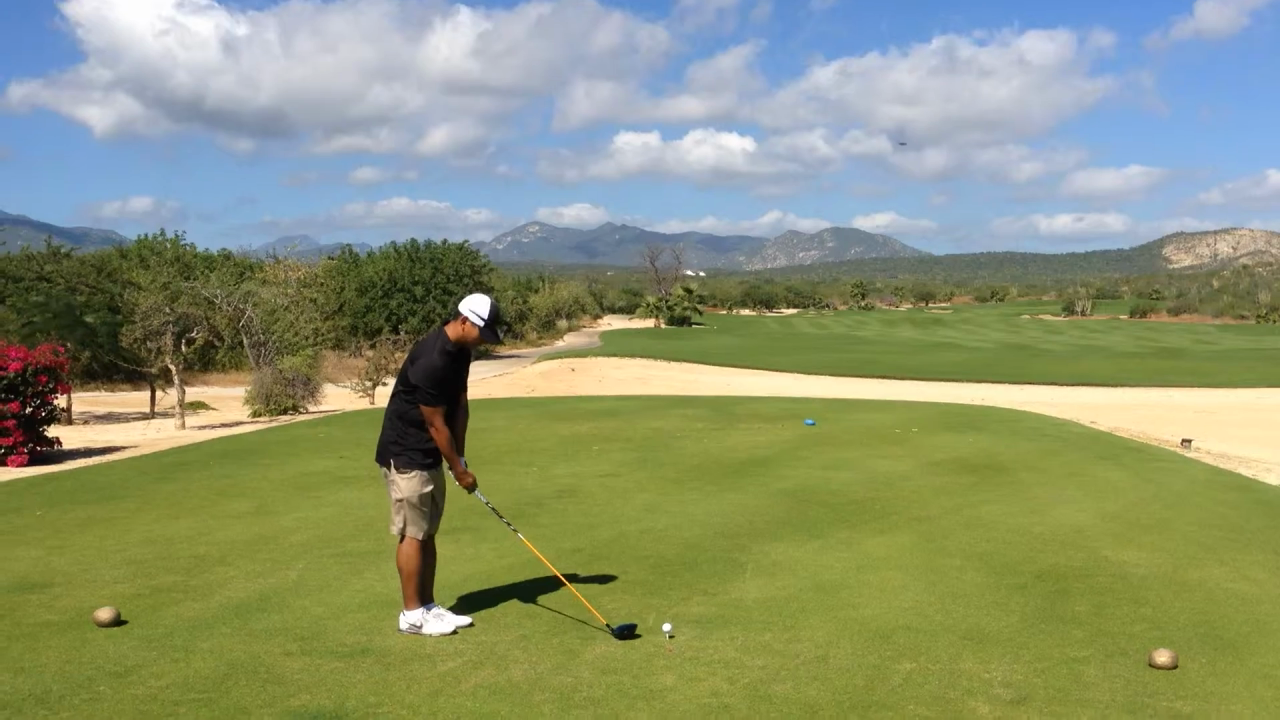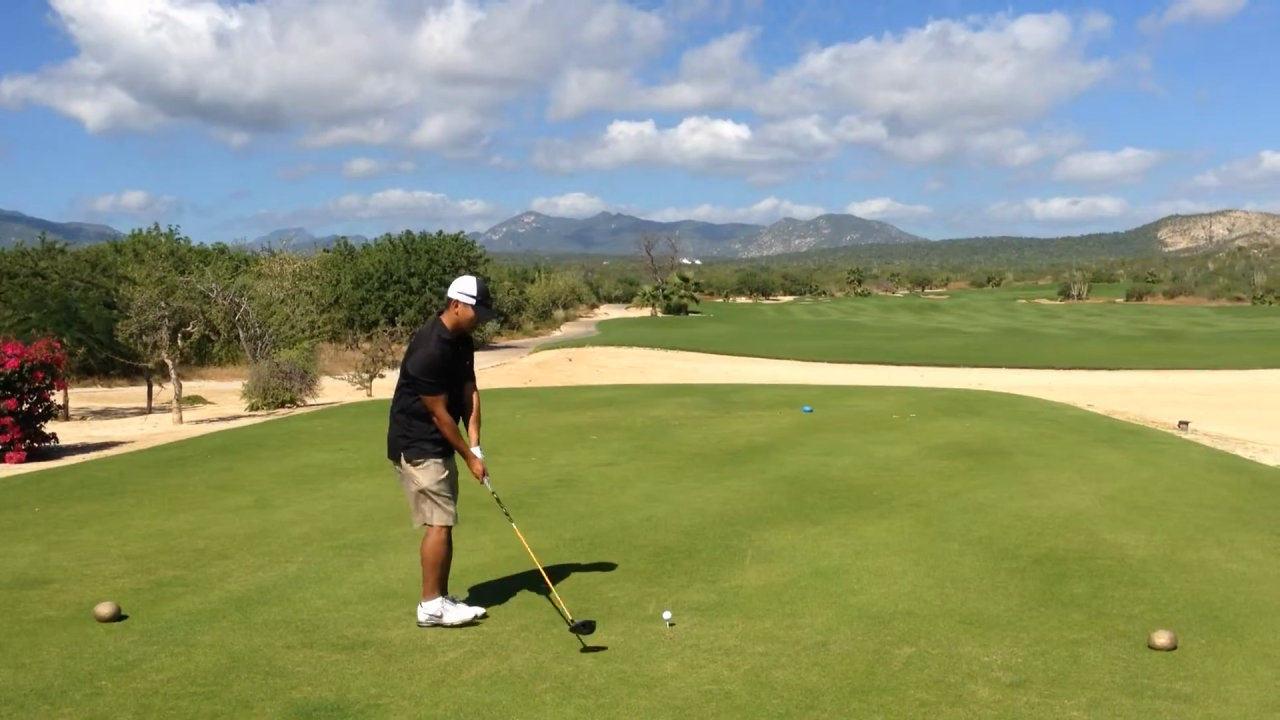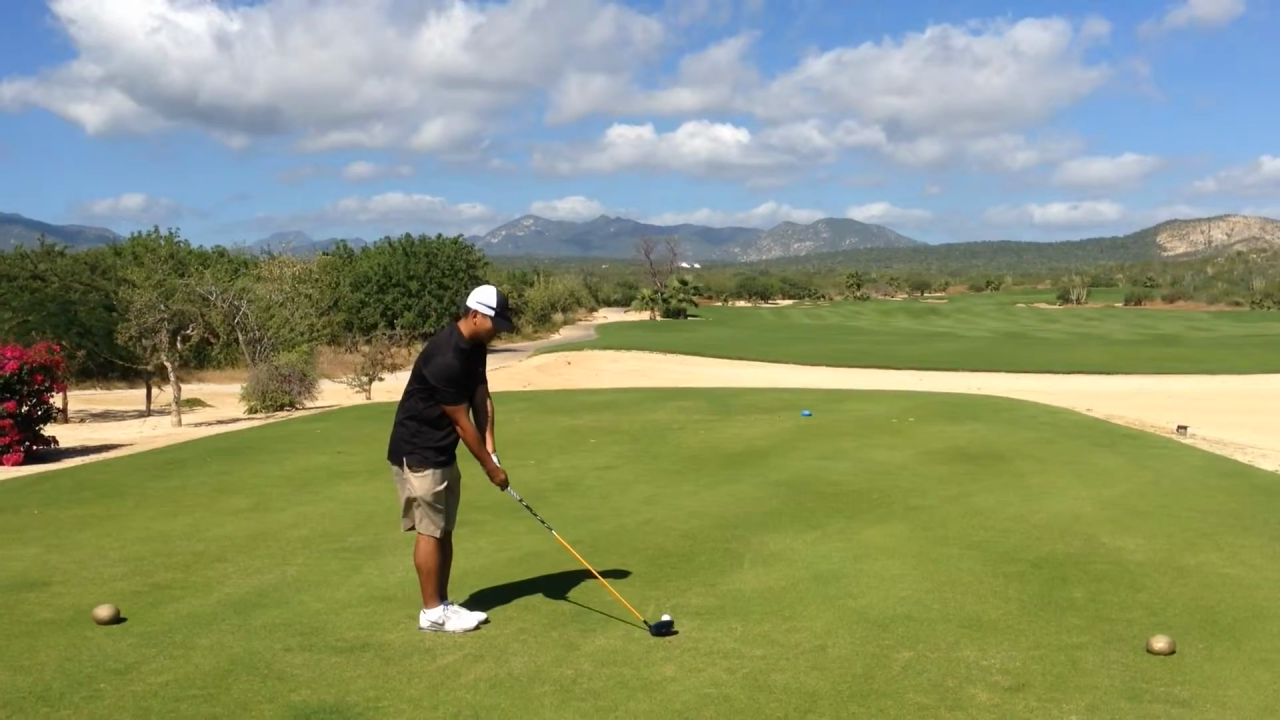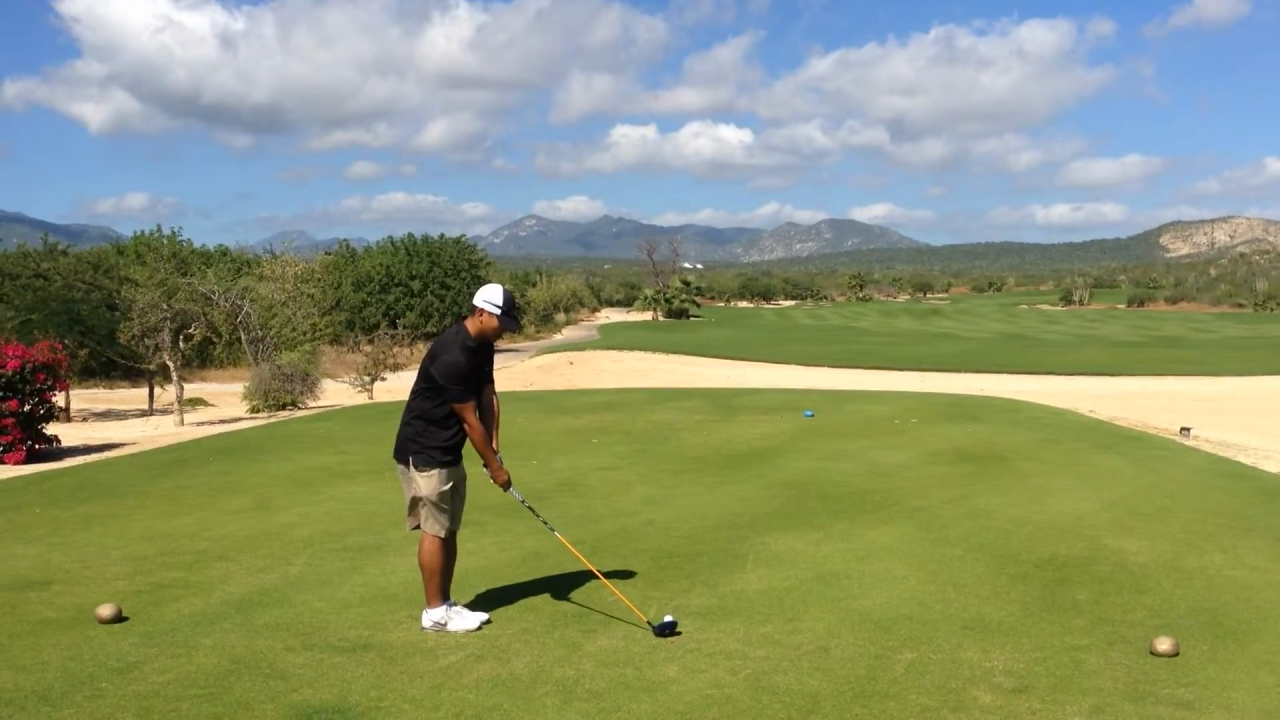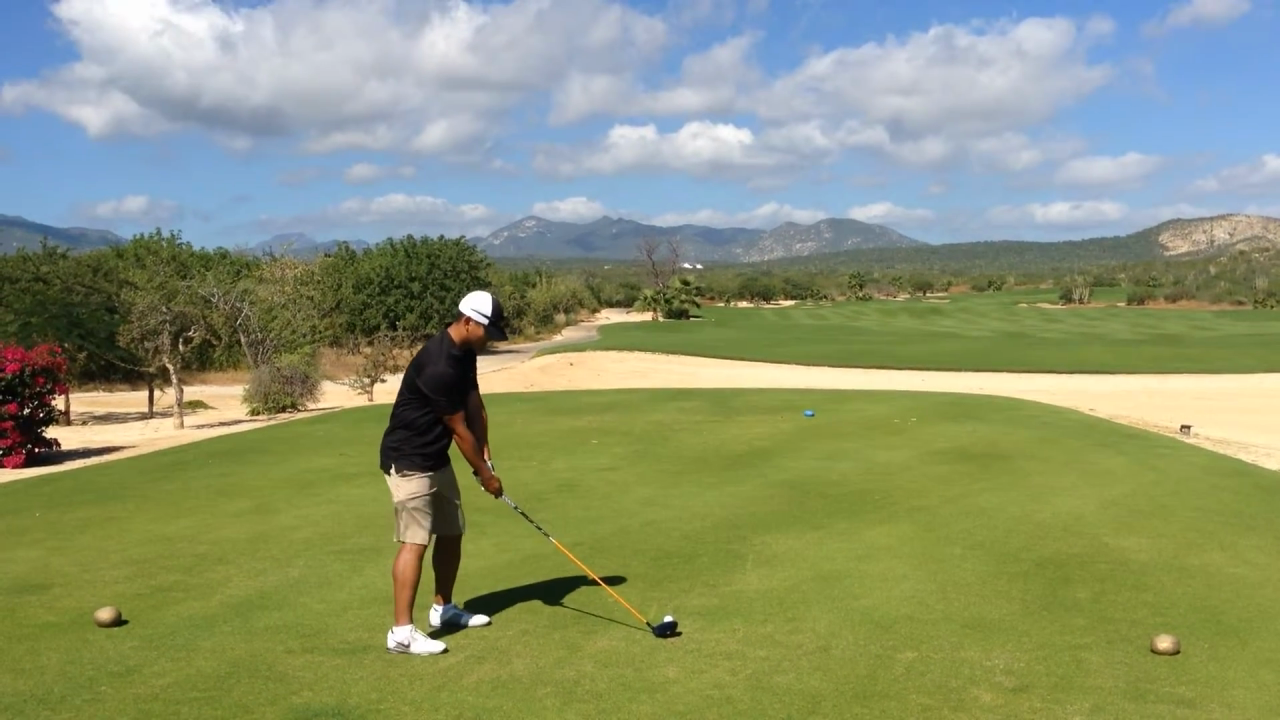
dt=1s
person 1, frame 1
left shoulder: (460, 352)
right shoulder: (430, 359)
left elbow: (460, 406)
right elbow: (436, 424)
left wrist: (460, 459)
right wrist: (459, 470)
left hip: (428, 456)
right hip: (405, 455)
left knee: (427, 533)
right knee: (413, 534)
left ankle: (428, 606)
right ankle: (412, 614)
person 1, frame 2
left shoulder: (462, 341)
right shoulder: (429, 349)
left elbow: (469, 393)
right elbow: (438, 413)
left wrist: (476, 447)
right wrist: (468, 457)
left hip: (439, 447)
right hip: (415, 447)
left knee: (443, 523)
right knee: (439, 523)
left ankle: (443, 599)
right ankle: (431, 605)
person 1, frame 3
left shoulder: (475, 347)
right shoulder: (445, 358)
left elbow: (481, 399)
right elbow: (461, 421)
left wrist: (492, 449)
right wrist: (490, 467)
left hip: (442, 452)
right hip: (418, 453)
left knee: (444, 530)
right knee: (429, 531)
left ankle: (443, 603)
right ankle: (432, 612)
person 1, frame 4
left shoulder: (482, 346)
right shoulder: (452, 356)
left elbow: (488, 398)
right elbow: (469, 419)
left wrist: (495, 452)
right wrist: (494, 466)
left hip: (448, 452)
right hip: (424, 452)
left knee: (449, 530)
right knee: (434, 530)
left ankle: (445, 604)
right ankle: (434, 612)
person 1, frame 5
left shoulder: (465, 352)
right shoulder: (438, 365)
left elbow: (474, 404)
right elbow: (459, 429)
left wrist: (486, 457)
right wrist: (484, 474)
left hip: (436, 458)
right hip: (407, 460)
left knee: (452, 533)
right knee: (415, 541)
left ankle: (443, 608)
right ankle: (401, 631)
